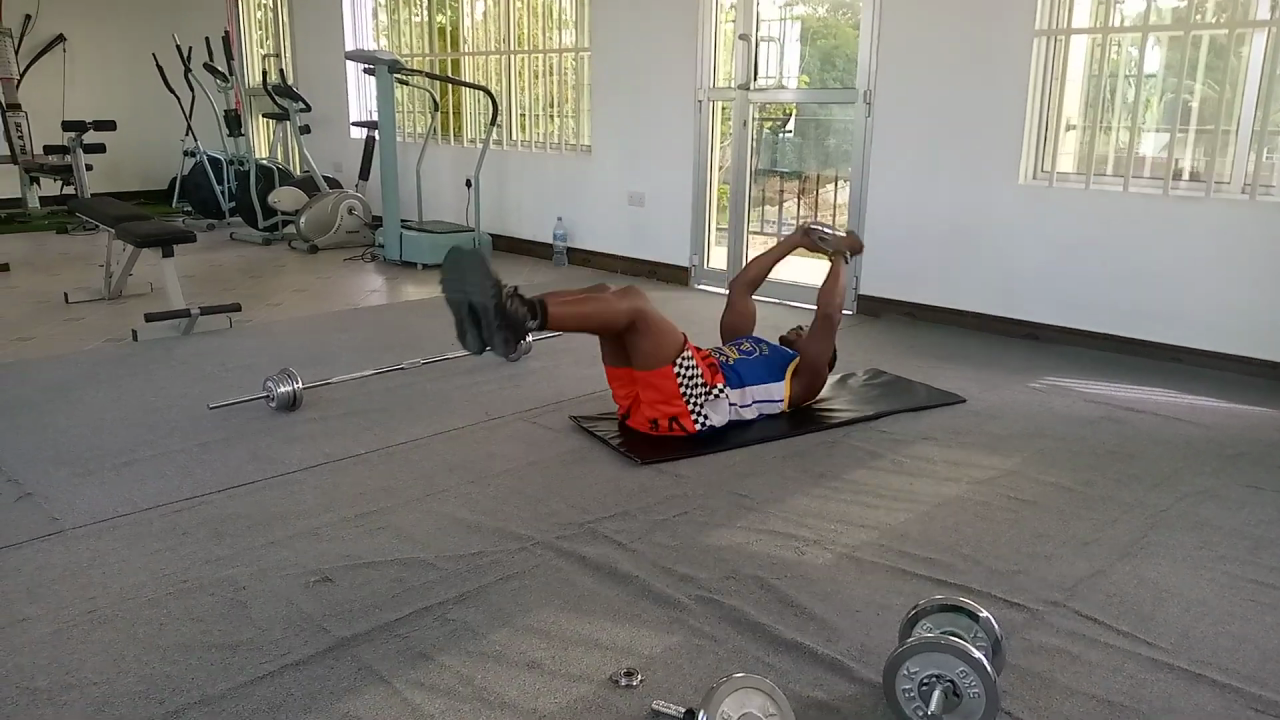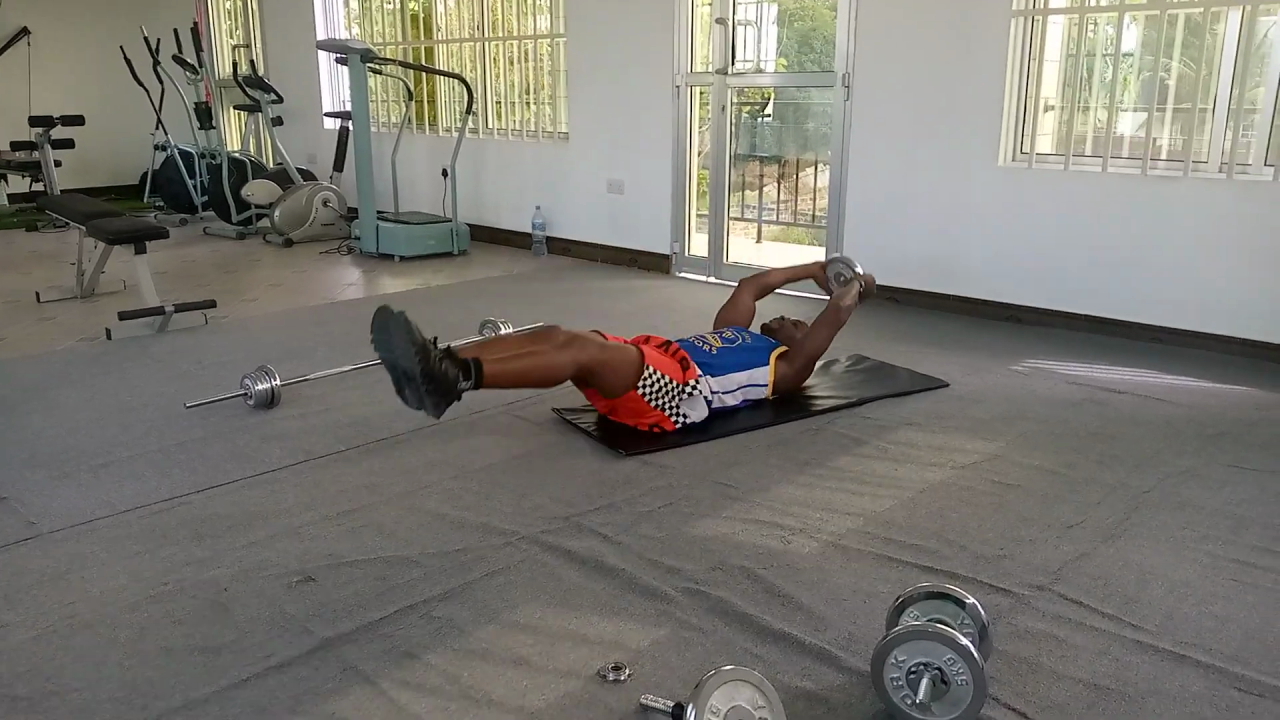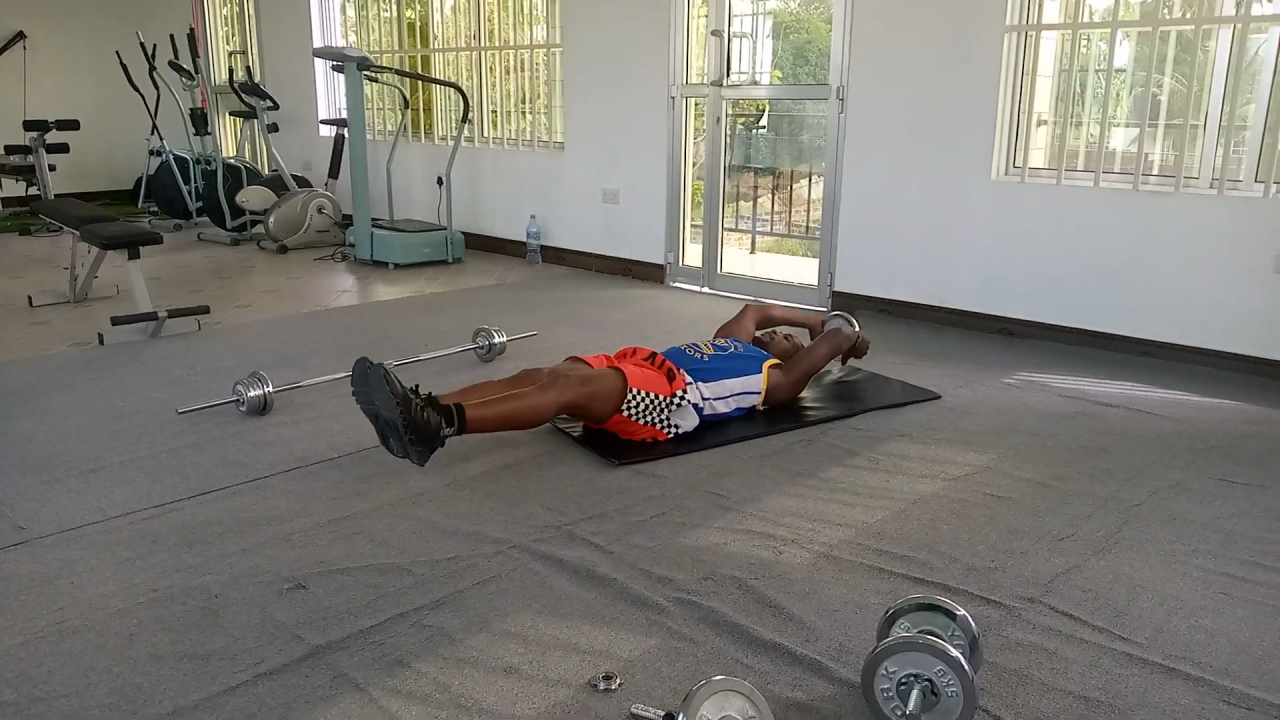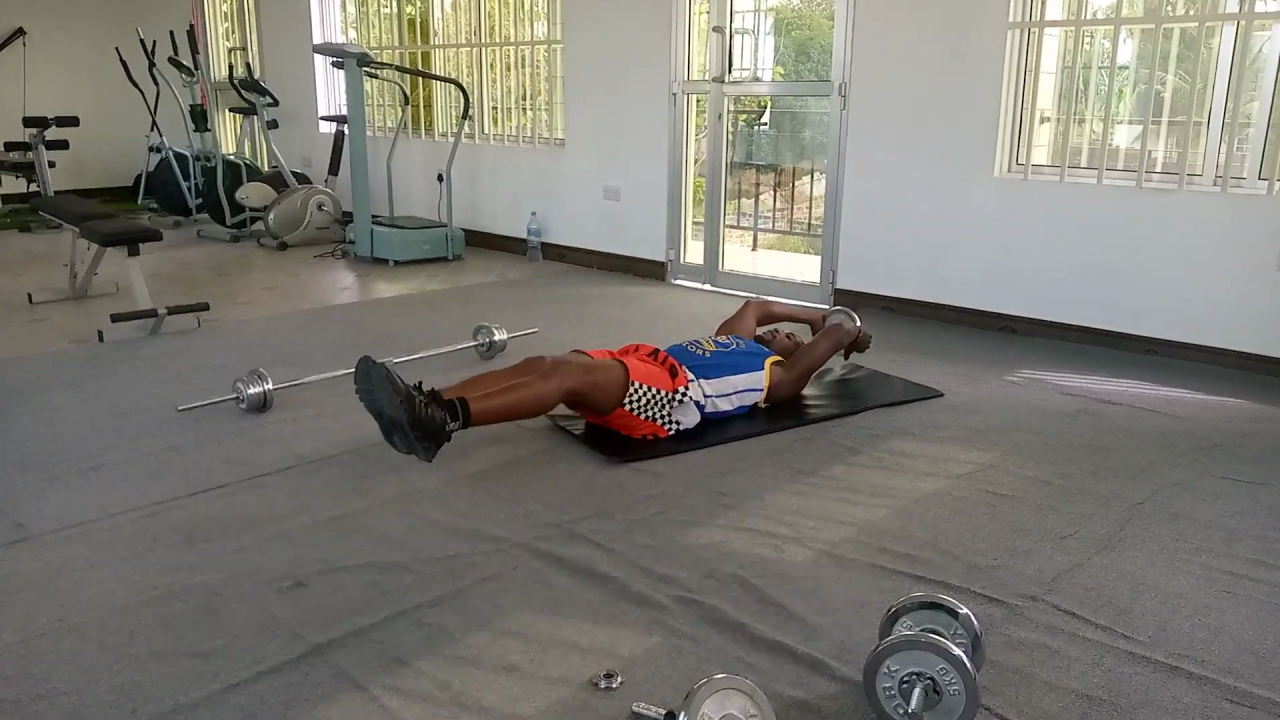
dt=0.2s
person 1, frame 1
left shoulder: (801, 378)
right shoulder: (748, 345)
left elbow: (828, 317)
right elbow: (741, 287)
left wrist: (839, 259)
right wrist: (792, 242)
left hip: (689, 407)
right hip: (642, 398)
left knee: (630, 301)
right knee: (604, 297)
left ankle: (522, 315)
right ankle: (504, 316)
person 1, frame 2
left shoulder: (787, 368)
right shoulder: (739, 336)
left elbow: (834, 315)
right elbow: (750, 287)
left wrist: (853, 287)
right wrist: (811, 271)
left hip: (675, 397)
right hip: (654, 358)
left knee: (579, 347)
right knee: (555, 338)
left ankle: (454, 378)
right ankle: (443, 365)
person 1, frame 3
left shoulder: (780, 379)
right shoulder: (734, 347)
left elbow: (834, 342)
right elbow: (755, 310)
left wrist: (847, 335)
right wrist: (814, 319)
left hip: (667, 397)
right hip: (642, 366)
left knee: (563, 386)
right knee: (537, 378)
left ankle: (437, 424)
right ankle: (425, 410)
person 1, frame 4
left shoulder: (779, 376)
right shoulder: (736, 345)
left elbow: (833, 337)
right elbow: (756, 306)
right wrist: (817, 314)
left hip: (668, 396)
right hip: (640, 362)
left knee: (569, 373)
right knee: (539, 365)
left ankle: (442, 420)
right ankle: (429, 405)
